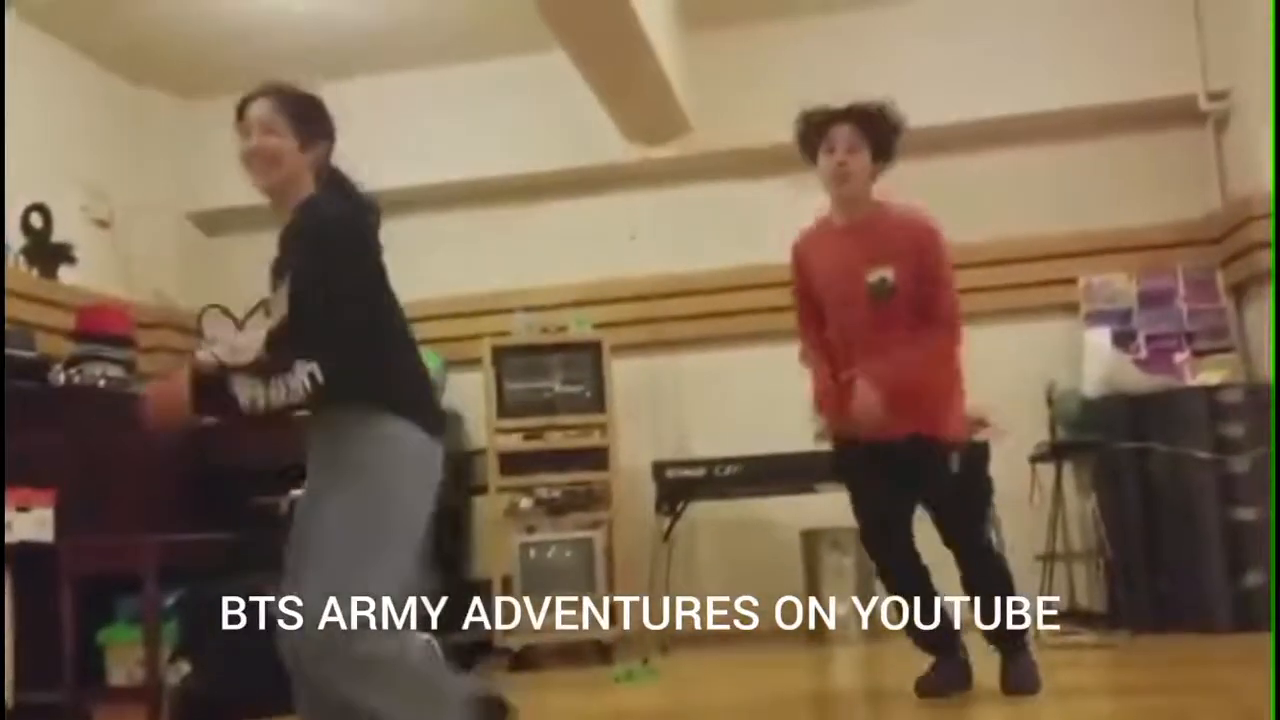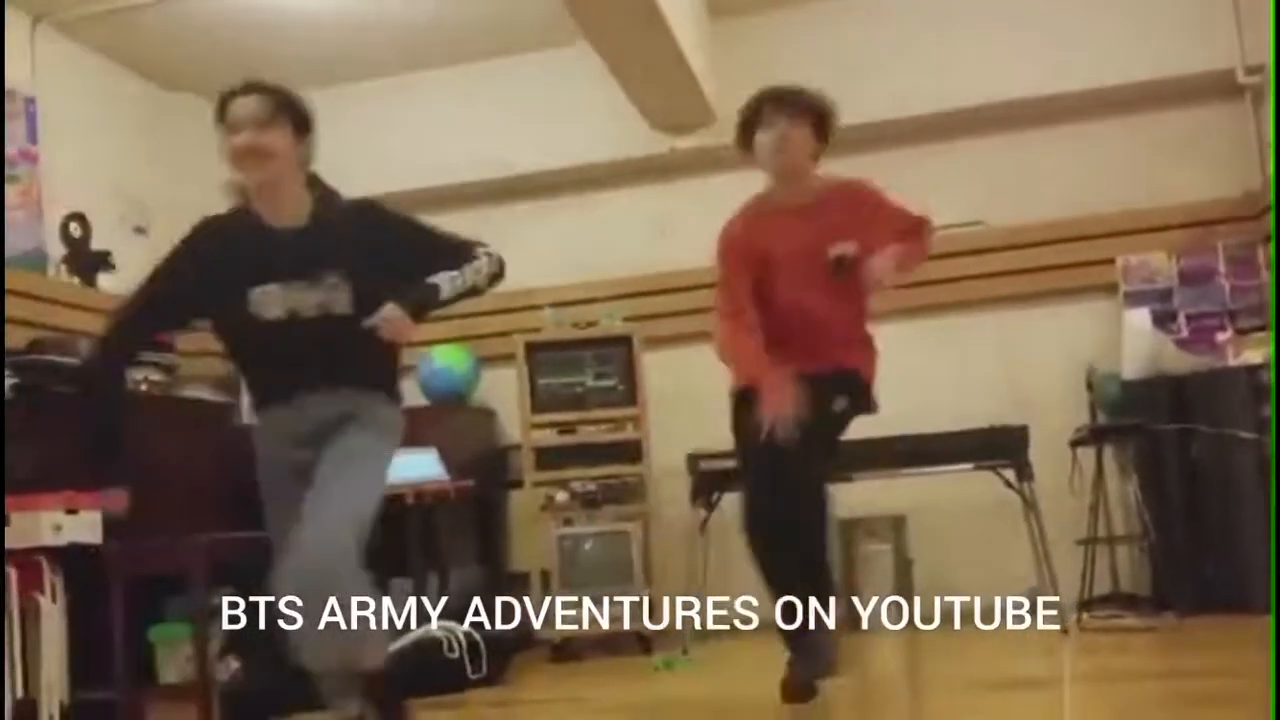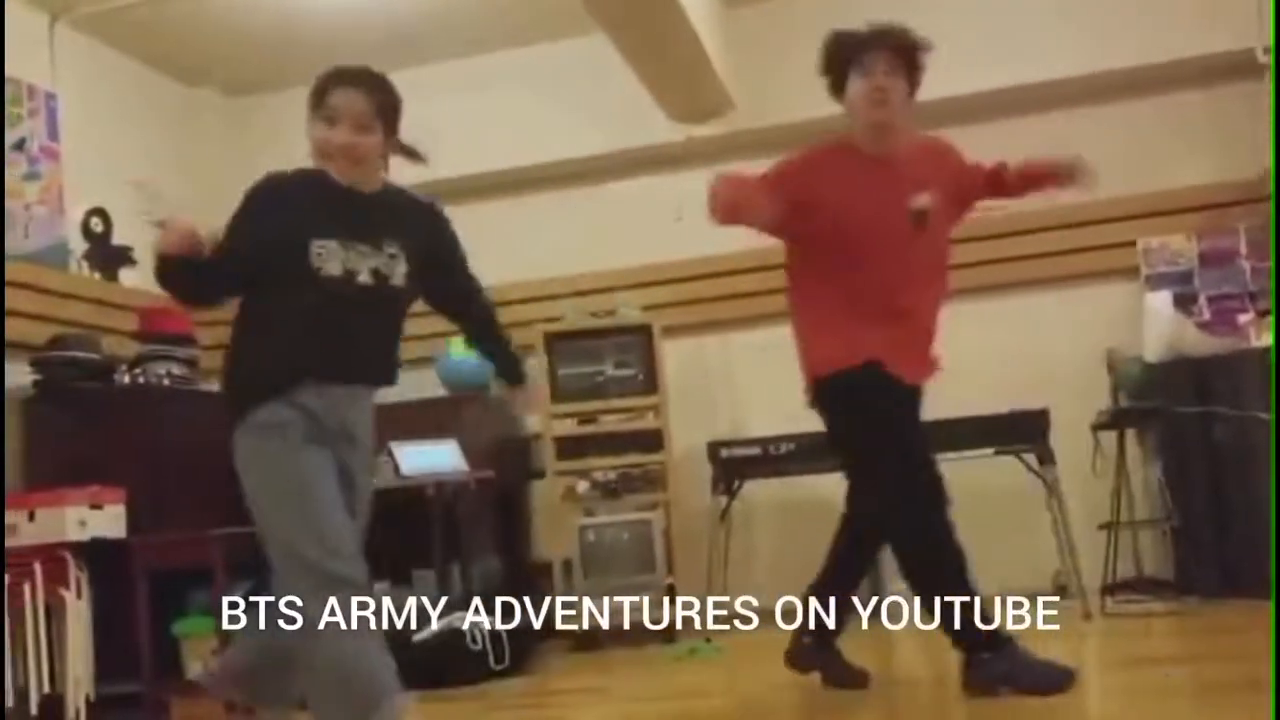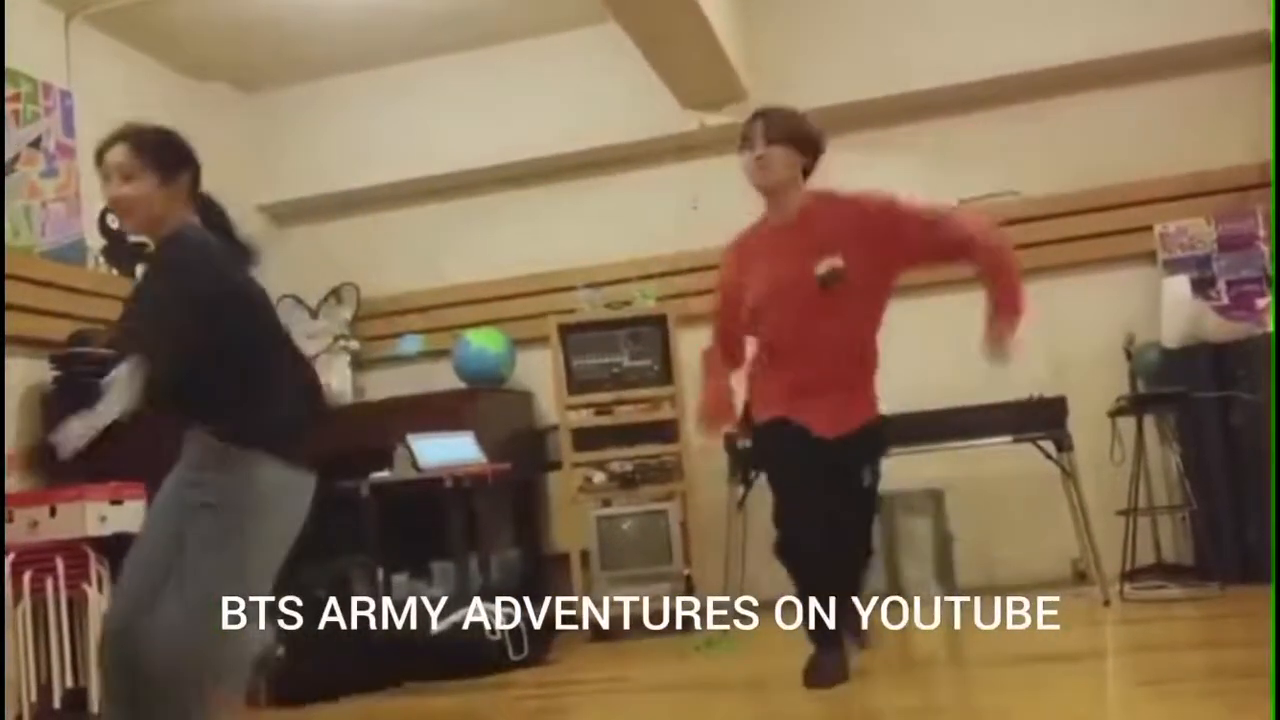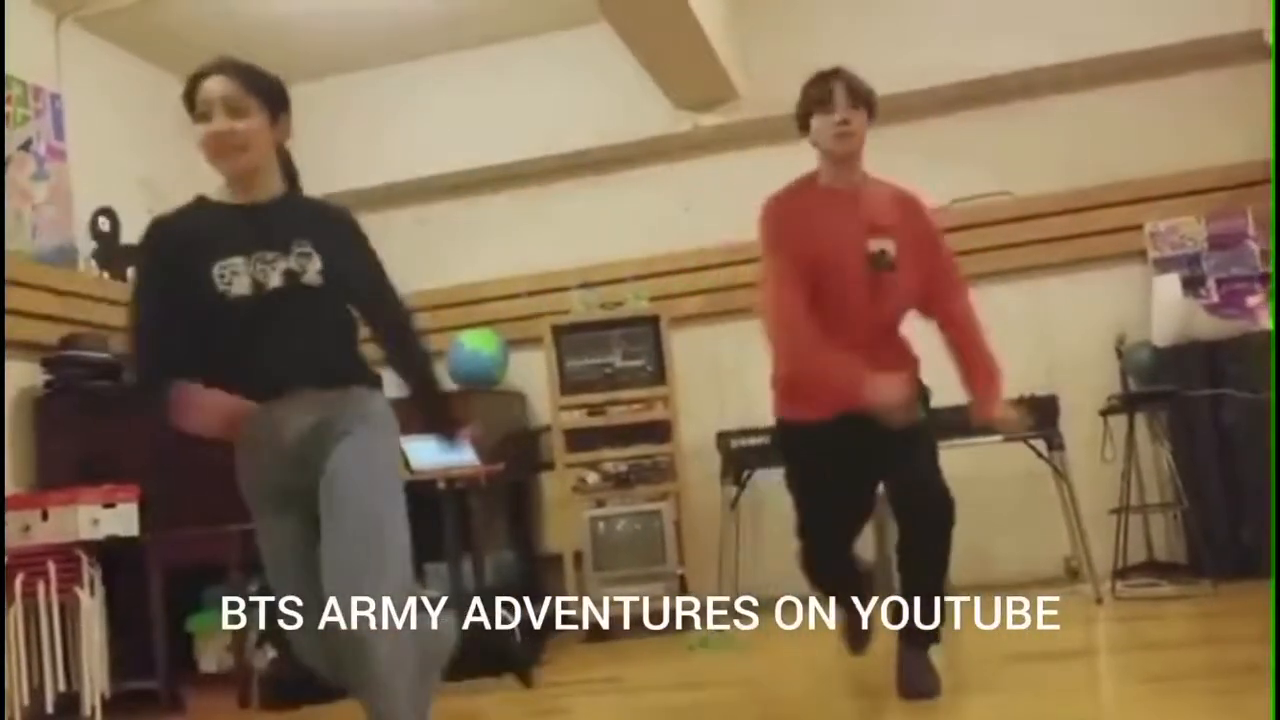
dt=1s
person 1, frame 1
left shoulder: (333, 225)
right shoulder: (294, 246)
left elbow: (324, 364)
left wrist: (208, 389)
right wrist: (214, 373)
left hip: (385, 432)
right hip: (338, 440)
left knee: (339, 621)
right knee: (314, 633)
person 1, frame 2
left shoulder: (361, 228)
right shoulder: (213, 248)
left elbow: (485, 261)
right elbow: (121, 338)
left wrist: (415, 305)
right wrist: (106, 461)
left hip: (362, 416)
right hip: (279, 426)
left knee: (318, 556)
right knee: (299, 579)
person 1, frame 3
left shoulder: (420, 223)
right shoulder: (277, 199)
left elbow: (466, 304)
right elbow: (209, 287)
left wrist: (511, 370)
right wrist: (179, 259)
left hip: (352, 416)
right hip: (275, 415)
left knee: (311, 591)
right knee: (329, 586)
person 1, frame 4
left shoulder: (189, 260)
right shoulder: (196, 255)
left elbow: (145, 358)
left wrist: (66, 440)
left hip: (259, 467)
right hip: (209, 455)
left knee: (182, 641)
right knee: (130, 627)
person 1, frame 5
left shoulder: (327, 226)
right shoulder: (177, 240)
left elbow: (387, 317)
right elbow: (156, 360)
left wrist: (439, 407)
right wrist: (186, 397)
left hip: (350, 422)
right hip: (259, 442)
left knee: (367, 602)
right knee: (315, 630)
right ankle: (430, 646)
person 2, frame 1
left shoulder: (914, 233)
right shoulder: (807, 248)
left elbow: (944, 329)
left wrist: (884, 380)
right wrist: (826, 392)
left hip: (929, 416)
right hip: (857, 427)
left knee: (969, 541)
right knee: (887, 551)
left ankle: (1013, 648)
right ankle: (946, 653)
person 2, frame 2
left shoulder: (856, 199)
right shoulder: (744, 229)
left elbow: (915, 231)
right elbow: (735, 325)
left wrist: (893, 257)
right wrist: (768, 383)
left hip: (838, 369)
right hip: (769, 380)
left knee: (793, 479)
right knee: (766, 514)
left ankle: (816, 625)
right ankle: (805, 647)
person 2, frame 3
left shoulder: (936, 158)
right shoulder: (811, 170)
left elbow: (978, 184)
right elbow: (732, 197)
left wrist: (1041, 174)
right wrist: (746, 197)
left hip: (905, 357)
right hip: (845, 358)
left knee: (883, 499)
right knee: (917, 496)
left ankle: (814, 636)
right ankle: (986, 650)
person 2, frame 4
left shoulder: (860, 217)
right shoulder: (744, 253)
left elbow: (965, 236)
right elbow: (725, 341)
left wrist: (1003, 306)
right wrist: (715, 391)
left hip: (850, 408)
right hip: (780, 413)
left knee: (849, 537)
right knee: (802, 533)
left ankle: (841, 611)
right ankle: (828, 639)
person 2, frame 5
left shoulder: (904, 209)
right shoulder: (786, 212)
left elbow: (950, 305)
right elbow: (783, 314)
left wrist: (990, 393)
right wrist: (860, 383)
left hip: (895, 389)
right hip: (813, 404)
left knee: (926, 512)
right knee: (824, 545)
left ankle: (916, 645)
right ankle: (853, 595)
